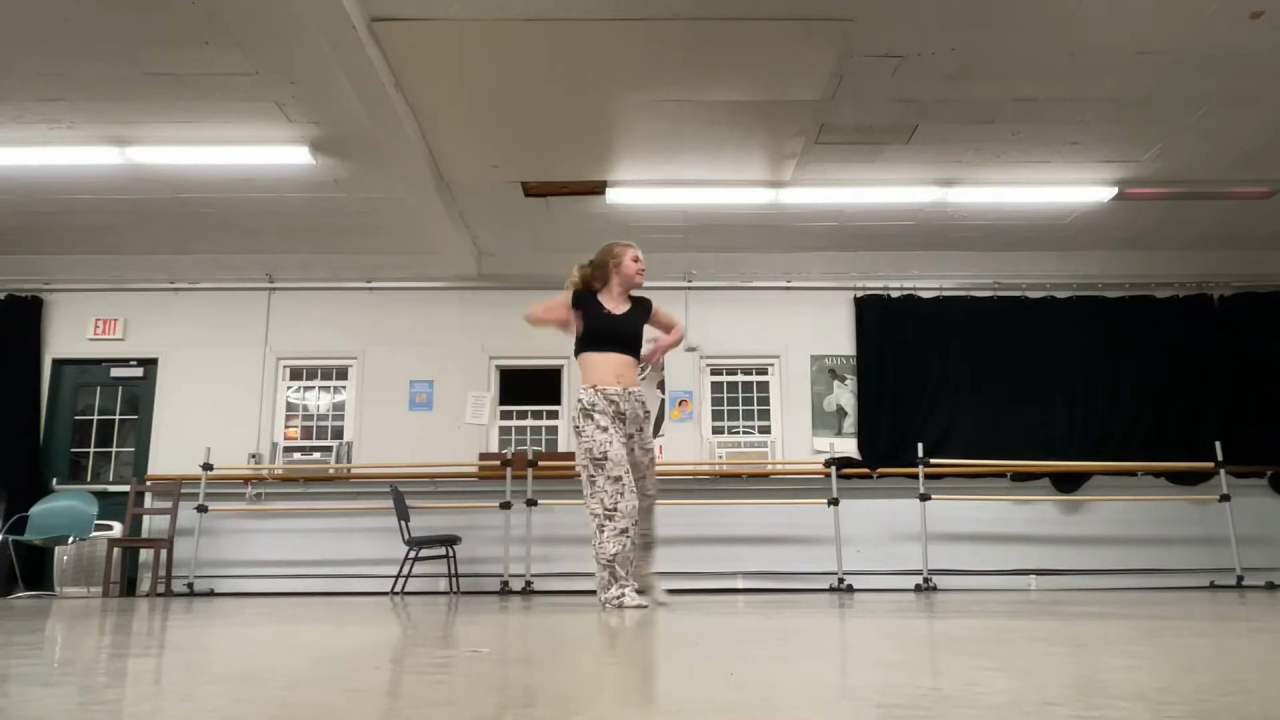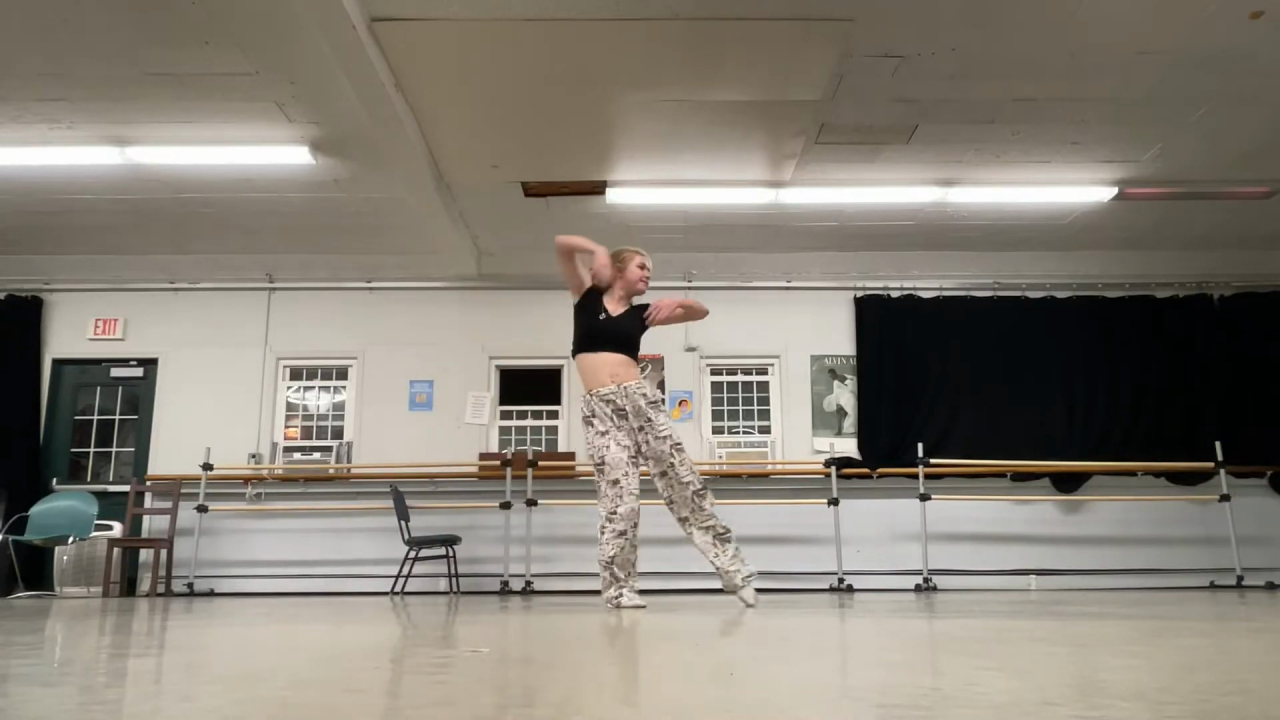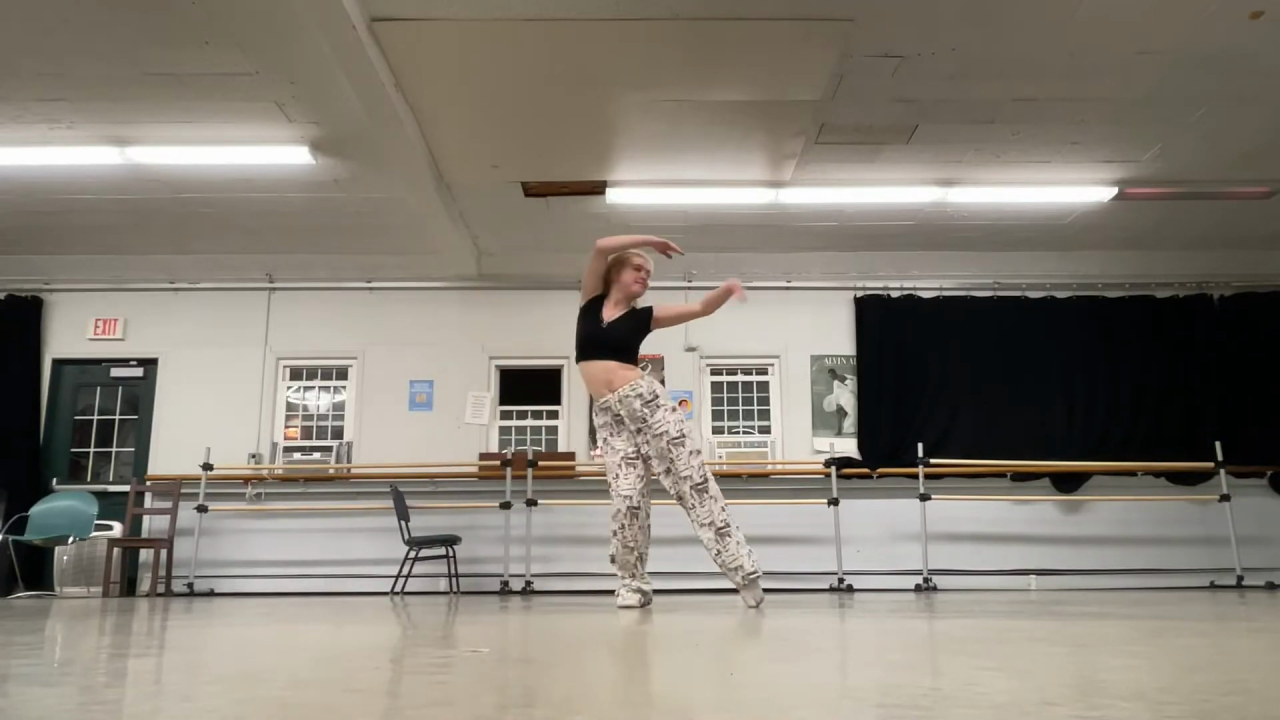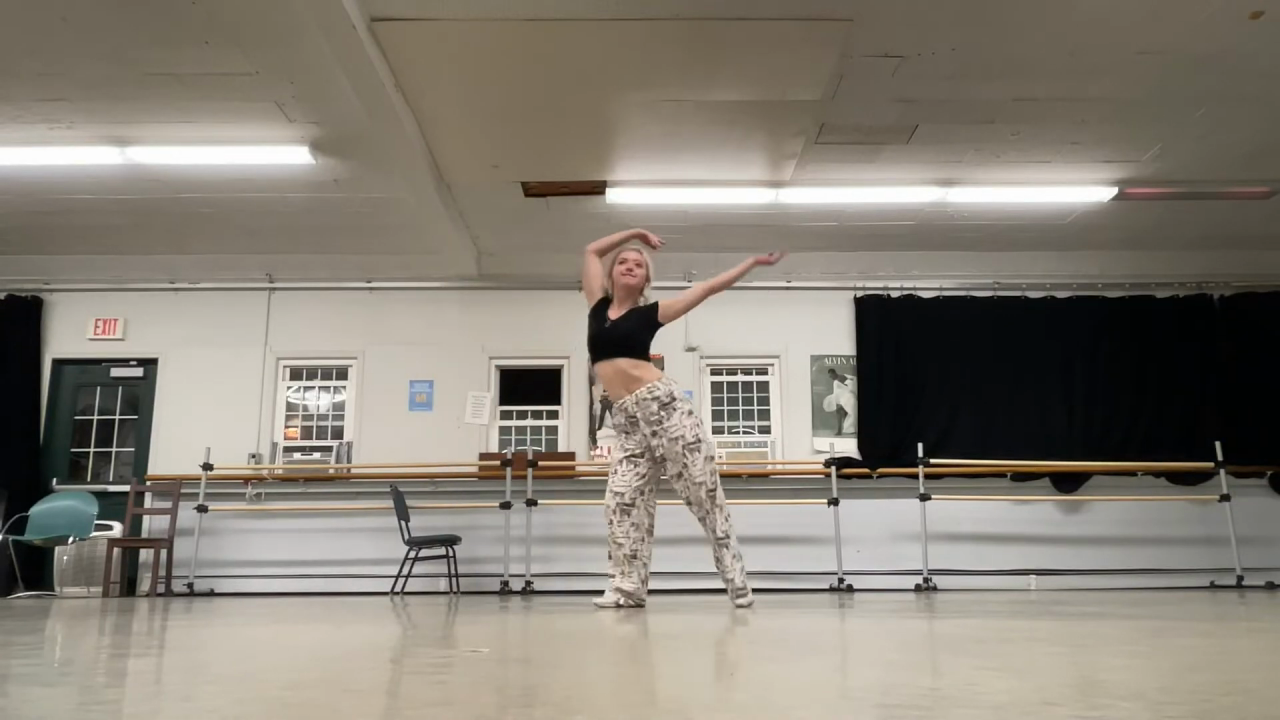
dt=0.2s
person 1, frame 1
left shoulder: (641, 305)
right shoulder: (580, 298)
left elbow: (676, 329)
right elbow: (534, 314)
left wrist: (664, 344)
right wrist: (559, 317)
left hip: (634, 405)
right hip: (593, 405)
left knee: (642, 496)
right knee: (613, 499)
left ankle: (641, 573)
right ankle: (614, 587)
person 1, frame 2
left shoulder: (642, 313)
right shoulder: (588, 297)
left elbow: (700, 311)
right elbow: (563, 244)
left wrist: (678, 304)
right wrist: (597, 251)
left hip: (641, 402)
right hip: (599, 410)
left knee: (687, 487)
right knee: (619, 500)
left ankle: (734, 572)
right ankle: (619, 586)
person 1, frame 3
left shoulder: (642, 317)
right shoulder: (590, 304)
left elbow: (701, 309)
right elbow: (600, 248)
left wrist: (728, 288)
right wrist: (651, 242)
left hip: (645, 402)
right hip: (608, 416)
left knee: (694, 484)
right knee: (628, 498)
left ankle: (741, 571)
right ankle: (633, 586)
person 1, frame 4
left shoulder: (655, 310)
right shoulder: (598, 304)
left elbow: (707, 287)
right elbow: (591, 252)
left wrist: (751, 262)
right wrist: (636, 234)
left hip: (662, 404)
right hip: (626, 418)
left knee: (702, 492)
right knee: (621, 499)
left ankle: (738, 581)
right ankle: (628, 586)
